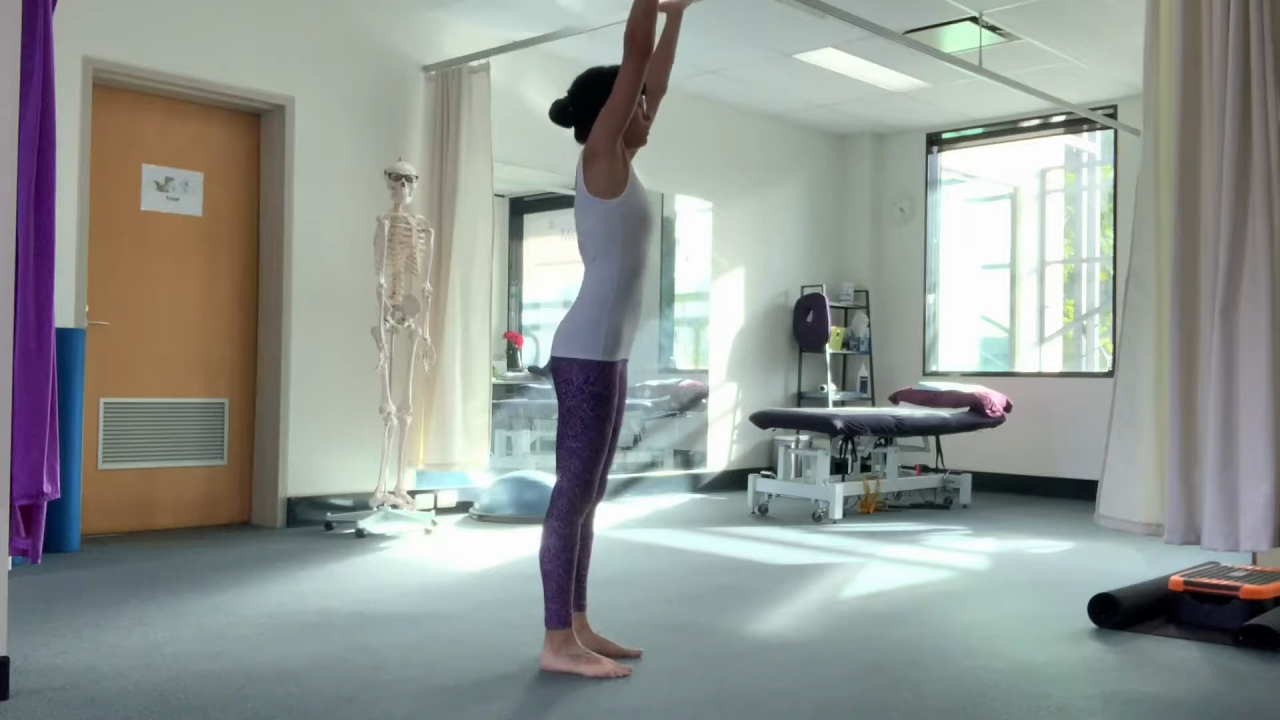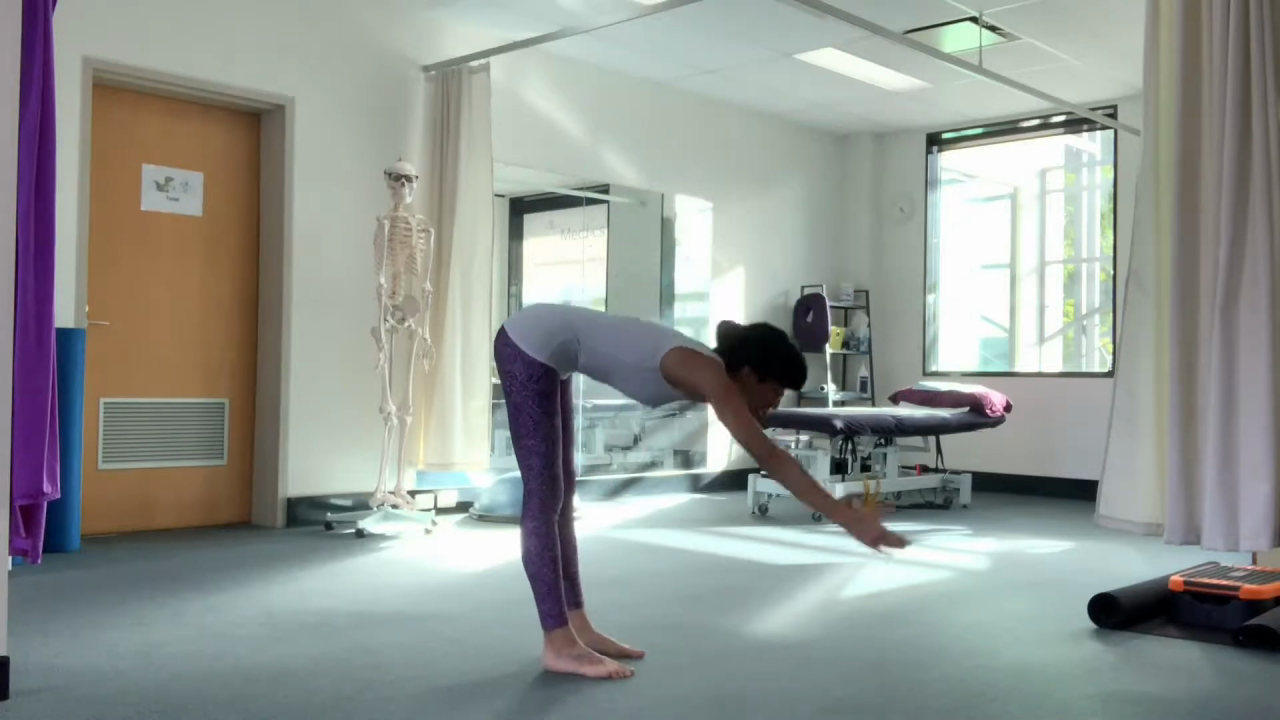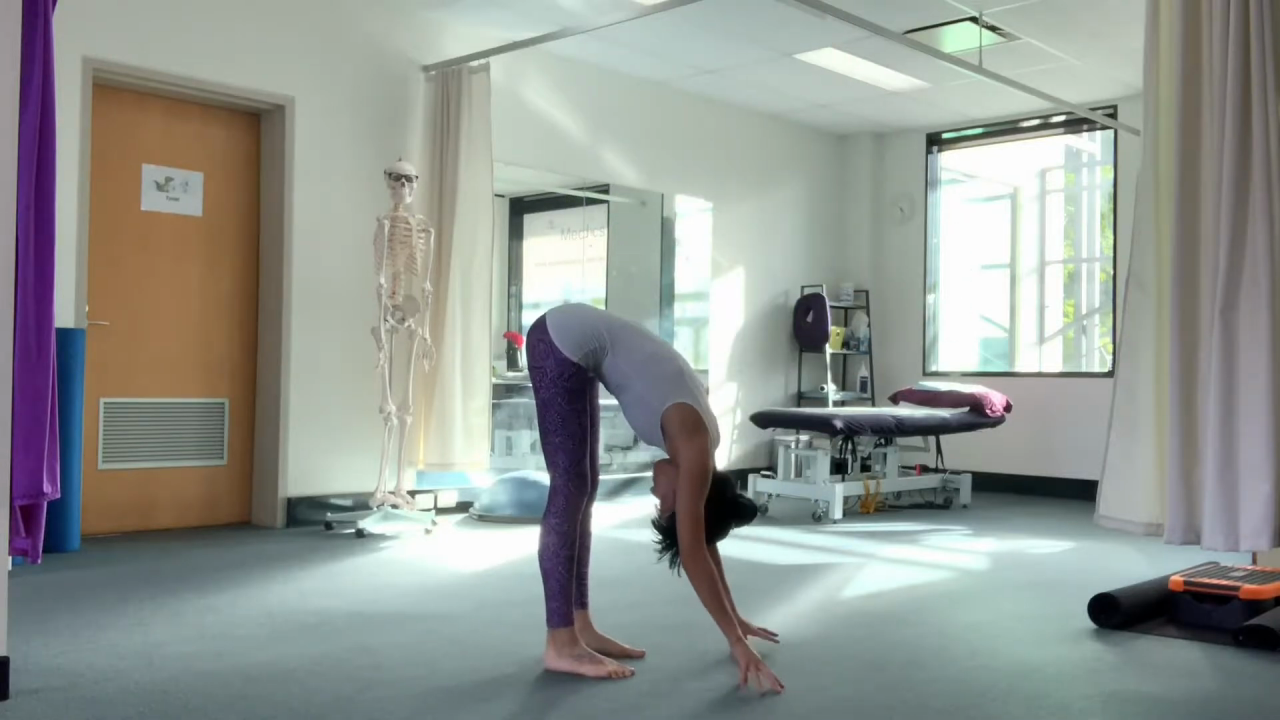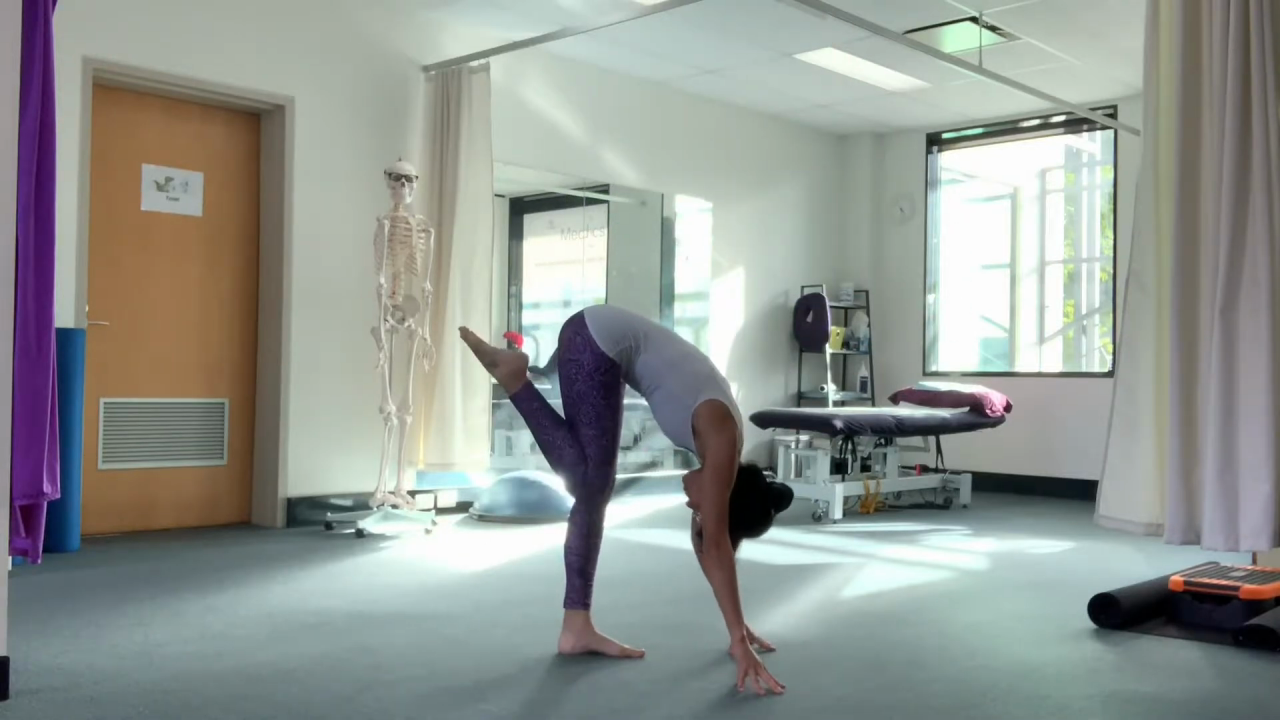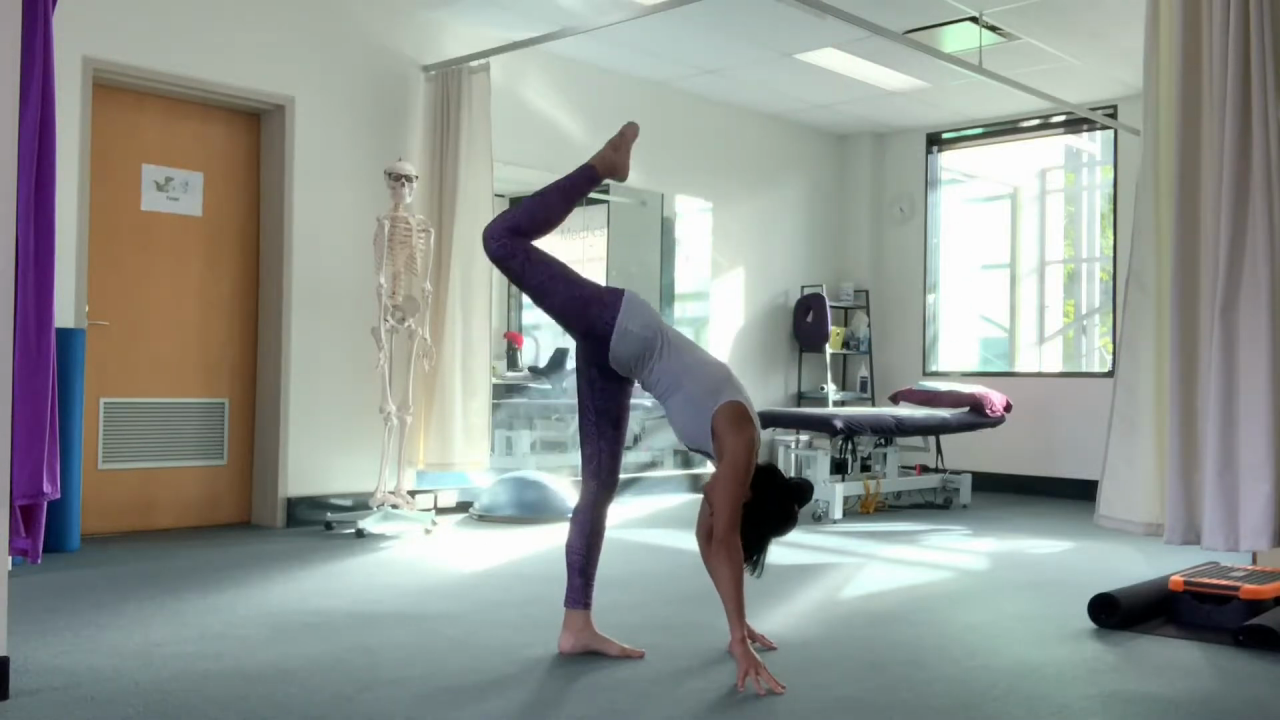
dt=1s
person 1, frame 1
left shoulder: (614, 164)
right shoulder: (600, 157)
left elbow: (653, 81)
right elbow: (634, 57)
left hip: (603, 352)
right hip: (589, 352)
left knee: (585, 496)
right knee: (573, 496)
left ankle: (577, 627)
right ankle: (558, 643)
person 1, frame 2
left shoulder: (706, 370)
right shoulder: (708, 373)
left elbow: (767, 450)
right elbow: (766, 455)
left wrist: (835, 506)
right wrist: (844, 515)
left hip: (544, 351)
right hip: (531, 346)
left knee: (561, 492)
right knee: (546, 495)
left ankle: (578, 627)
right ankle: (559, 645)
person 1, frame 3
left shoulder: (695, 439)
right shoulder: (693, 443)
left elbow: (701, 542)
right elbow: (693, 552)
left wrist: (736, 621)
right wrist: (737, 642)
left hip: (576, 344)
right hip: (565, 341)
left knee: (582, 491)
right knee: (570, 494)
left ankle: (579, 628)
right ankle: (561, 645)
person 1, frame 4
left shoulder: (718, 437)
right shoulder: (722, 438)
left elbow: (709, 541)
right elbow: (714, 544)
left wrist: (738, 628)
right wrist: (739, 640)
left hip: (605, 344)
right hip: (597, 338)
left knee: (593, 490)
right knee: (589, 483)
left ankle: (577, 629)
right ankle: (514, 376)
person 1, frame 5
left shoulder: (733, 445)
right shoulder: (740, 443)
left elbow: (711, 539)
right elbow: (724, 541)
left wrist: (739, 627)
right wrist: (739, 640)
left hip: (618, 350)
right hip: (620, 328)
left knee: (598, 490)
right knee: (501, 240)
left ankle: (578, 628)
